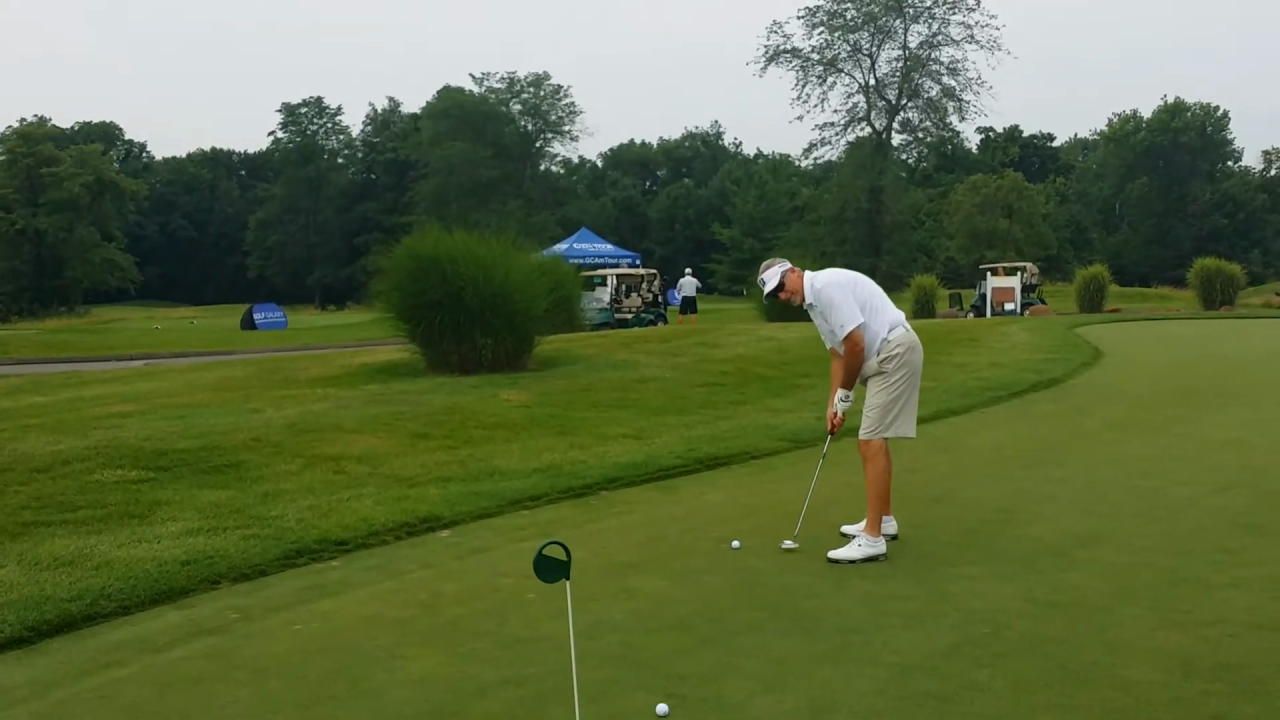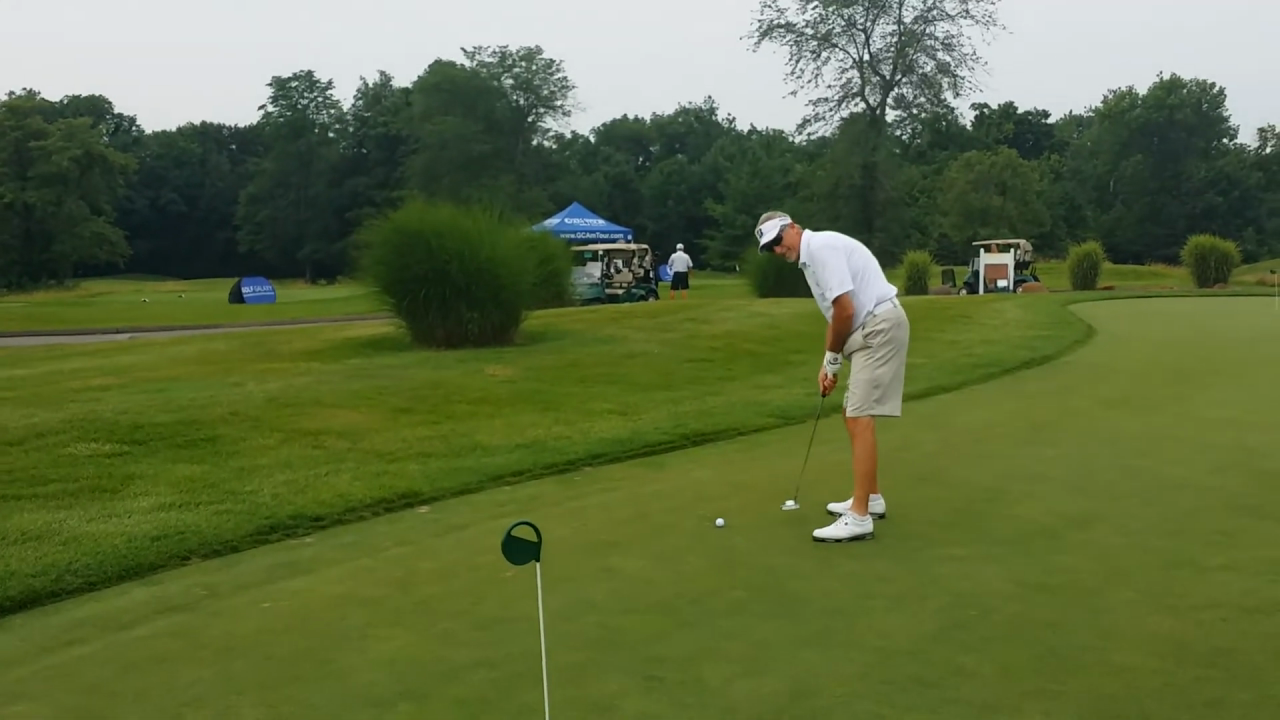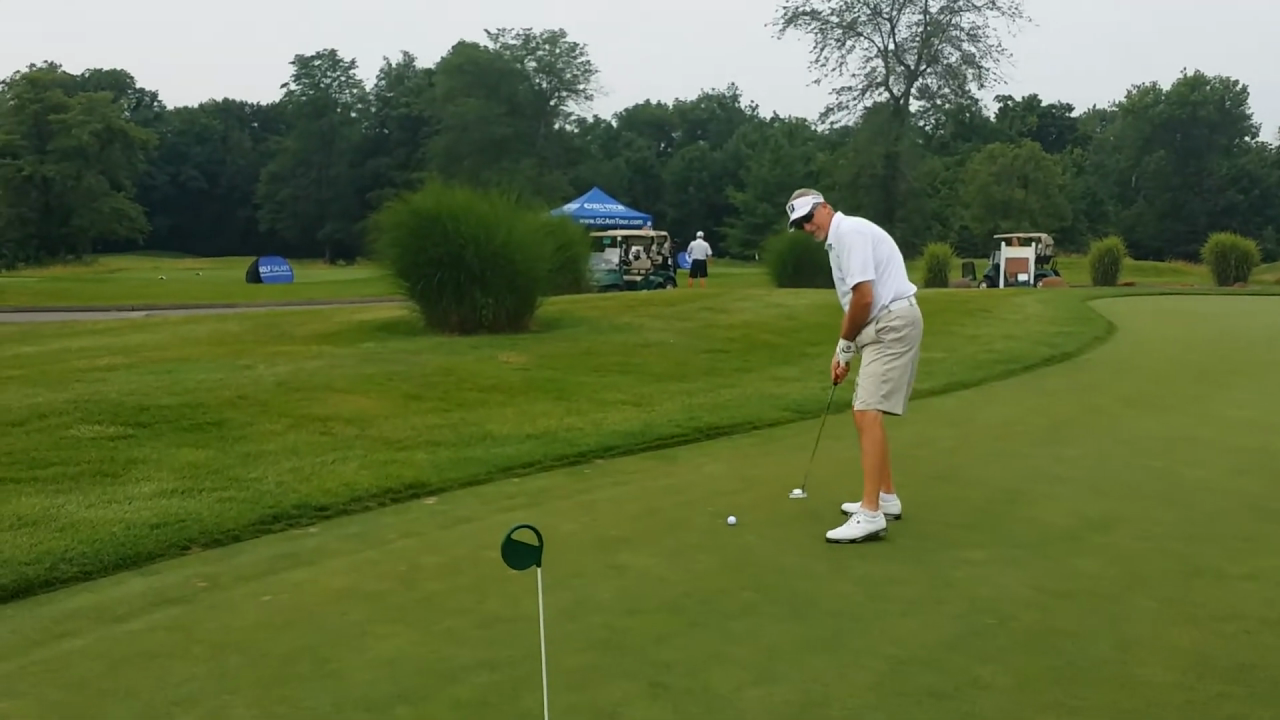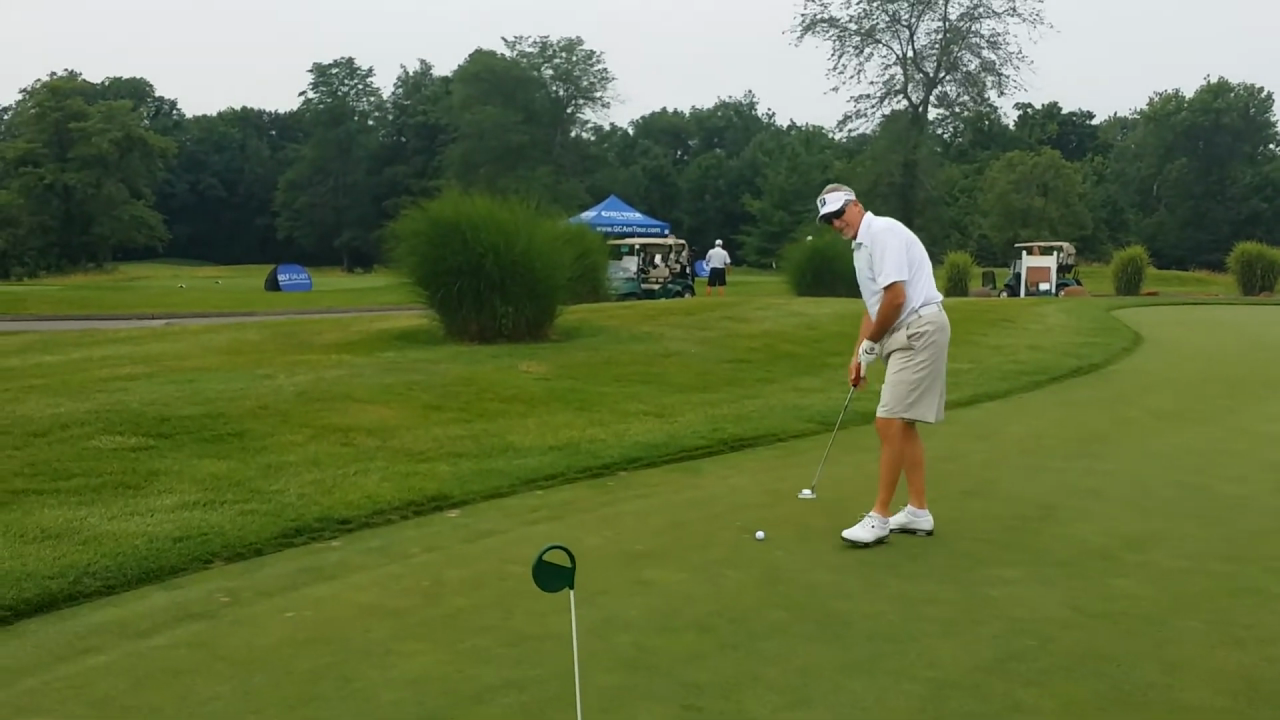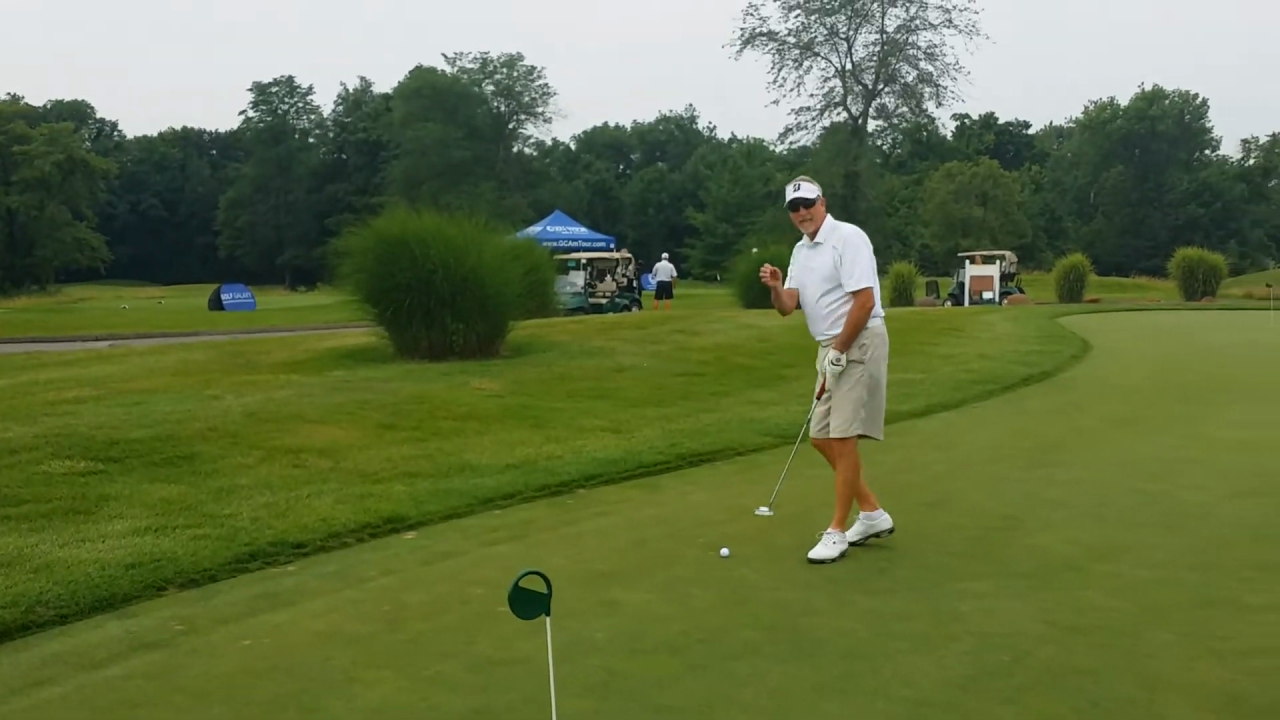
dt=0.3s
person 1, frame 1
left shoulder: (828, 286)
right shoulder: (814, 302)
left elbow: (855, 345)
right elbow: (838, 354)
left wrist: (844, 395)
right wrist: (833, 404)
left hip: (895, 352)
right hip: (886, 356)
left knee: (870, 443)
right knee: (875, 439)
left ankle: (872, 539)
right ankle: (884, 520)
person 1, frame 2
left shoulder: (822, 247)
right shoulder: (810, 258)
left elbow: (845, 309)
right elbow: (836, 314)
left wrist: (832, 357)
right wrist: (827, 364)
left hip: (879, 328)
right hip: (870, 331)
left knee: (859, 420)
right knee: (856, 416)
left ankle: (859, 516)
right ankle: (871, 498)
person 1, frame 3
left shoulder: (850, 232)
right shoulder: (837, 242)
left elbow: (864, 297)
right elbow: (854, 303)
left wrist: (845, 342)
right wrist: (842, 351)
left hip: (893, 324)
right hip: (884, 326)
left knee: (867, 414)
right knee: (868, 411)
left ankle: (870, 513)
right ankle: (886, 497)
person 1, frame 4
left shoulder: (884, 232)
right shoulder: (860, 246)
left elbow: (896, 297)
right elbow: (875, 304)
left wrist: (869, 343)
right wrist: (860, 352)
left hip: (918, 331)
right hip: (904, 336)
left knee: (889, 423)
right knee: (902, 425)
left ankle: (878, 515)
right ankle: (917, 511)
person 1, frame 5
left shoulder: (849, 237)
right shoulder: (801, 250)
left elbow: (865, 301)
right elbow: (789, 304)
left wrist: (837, 351)
right wrist: (774, 287)
left hip: (858, 346)
right hip: (834, 351)
left knee: (844, 440)
right knee: (822, 439)
left ankle: (837, 532)
right ankle: (872, 514)
